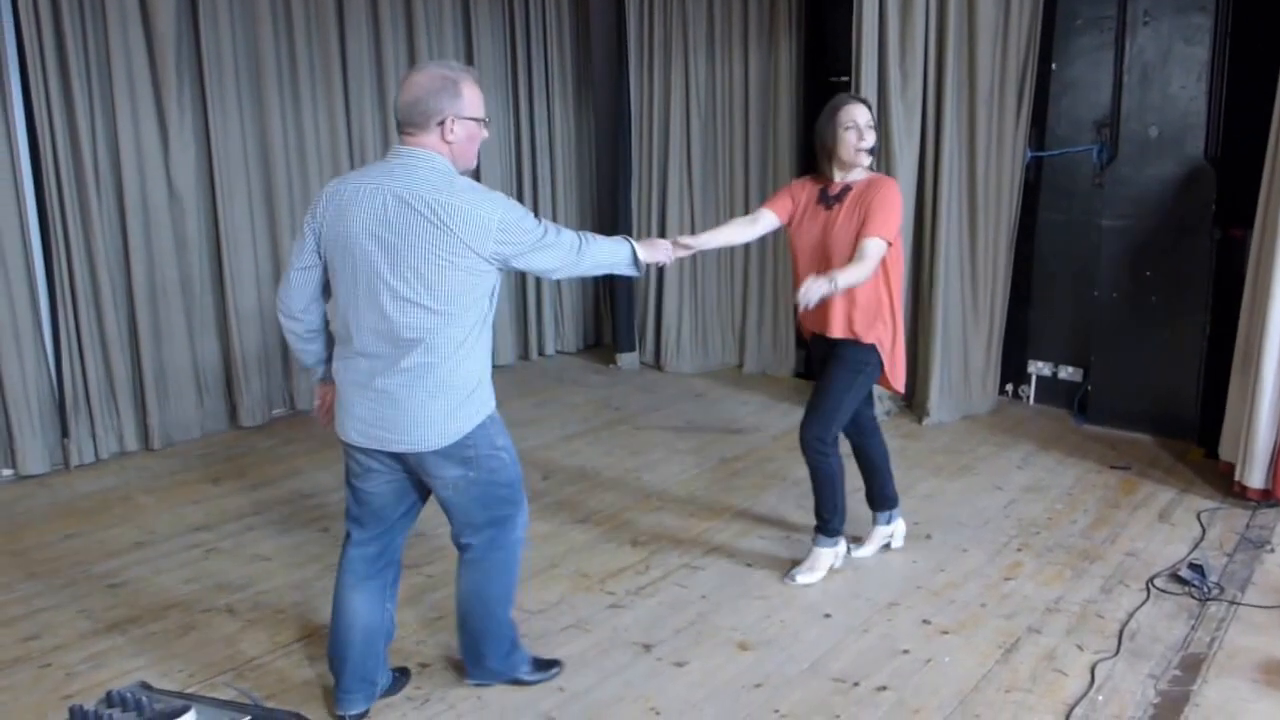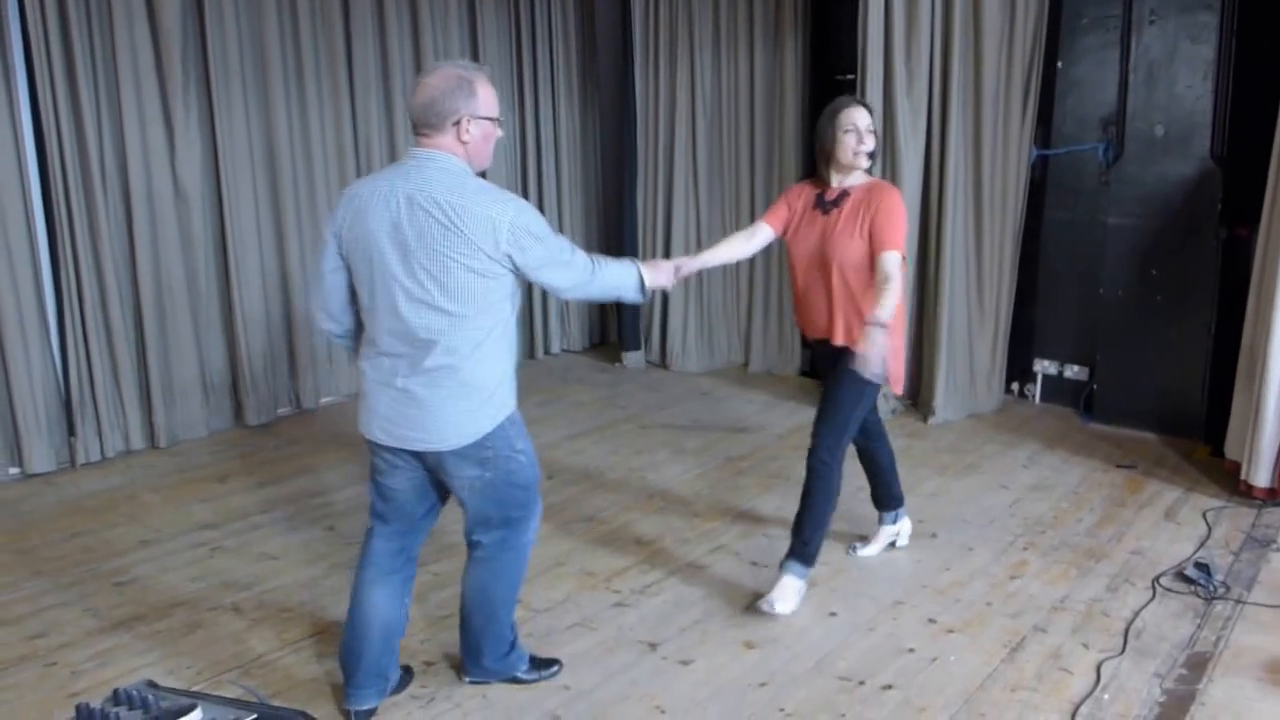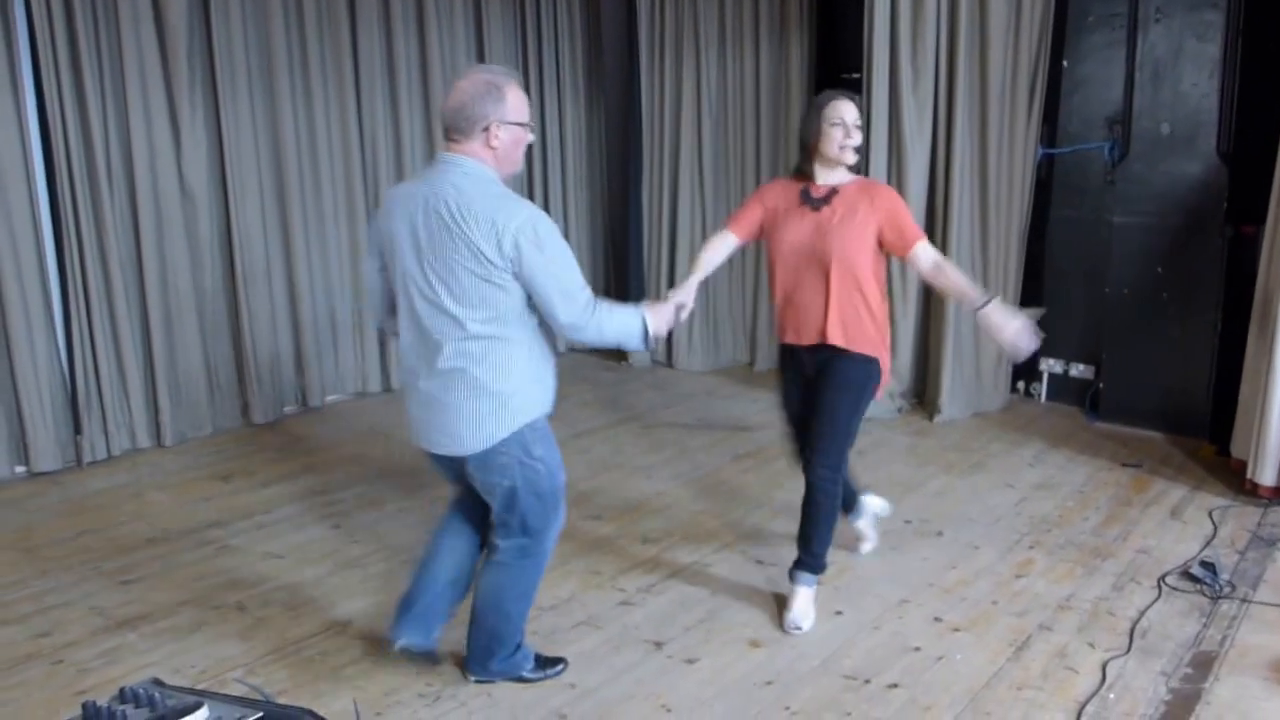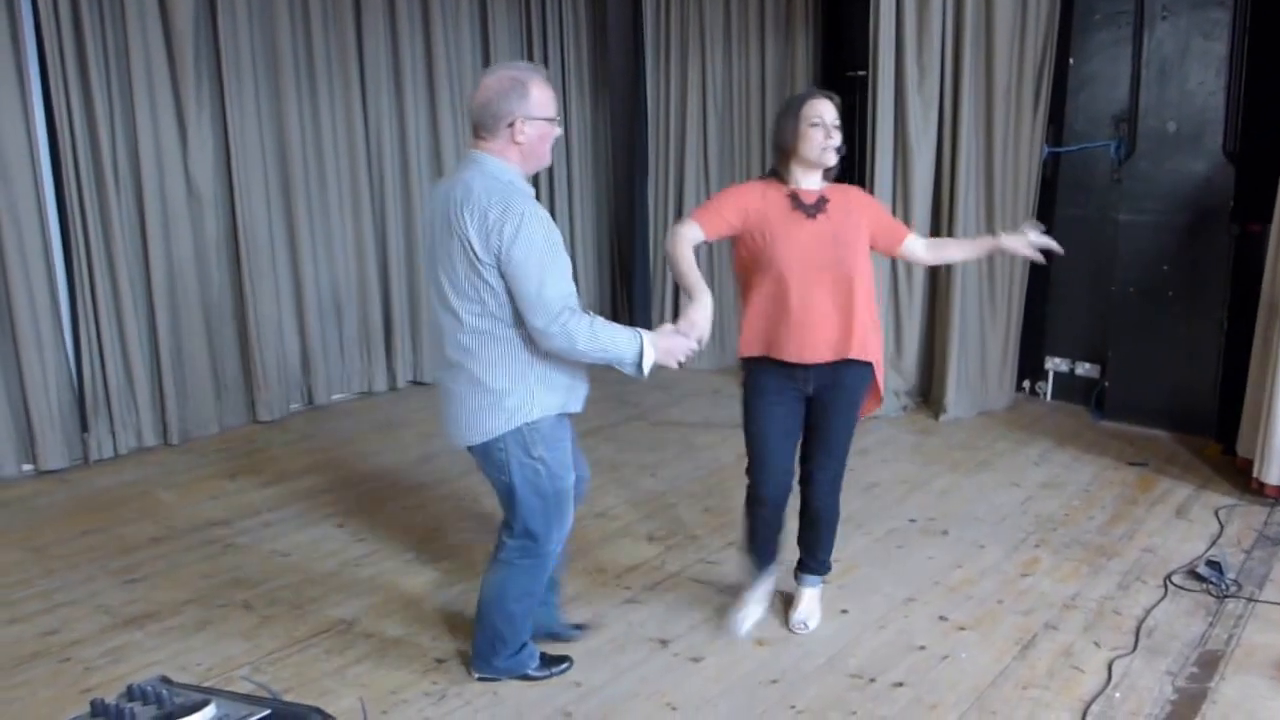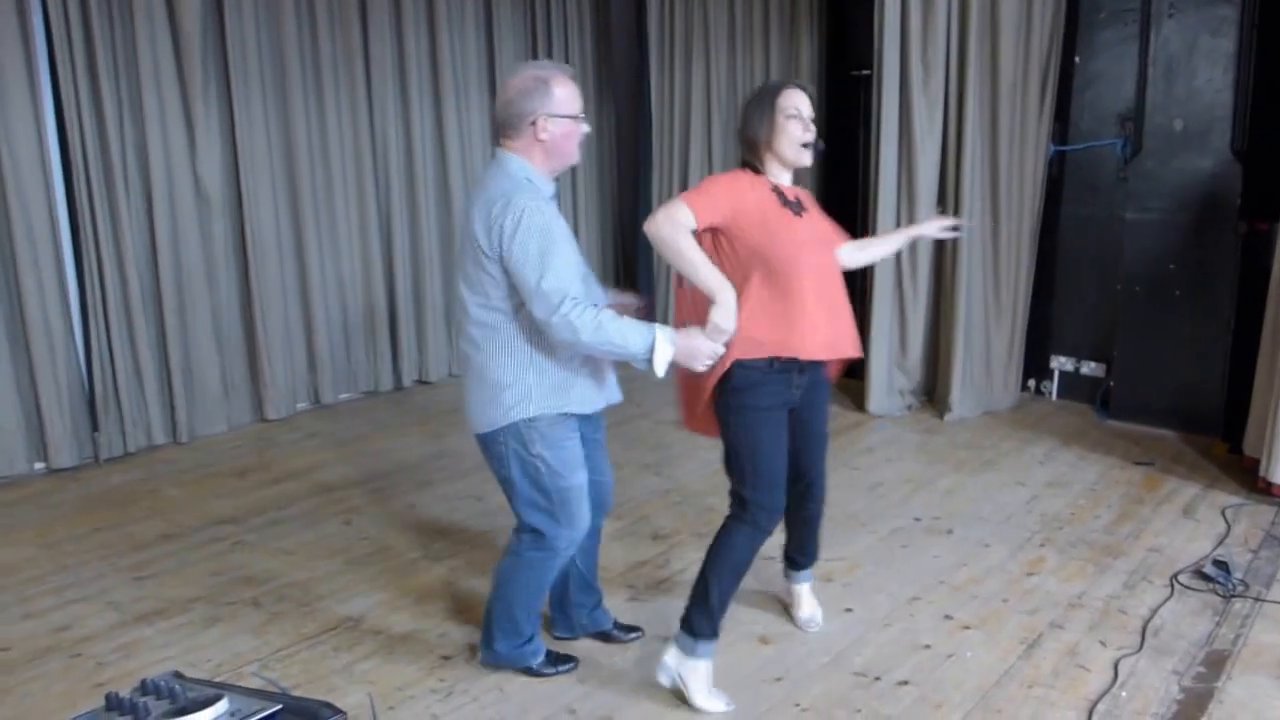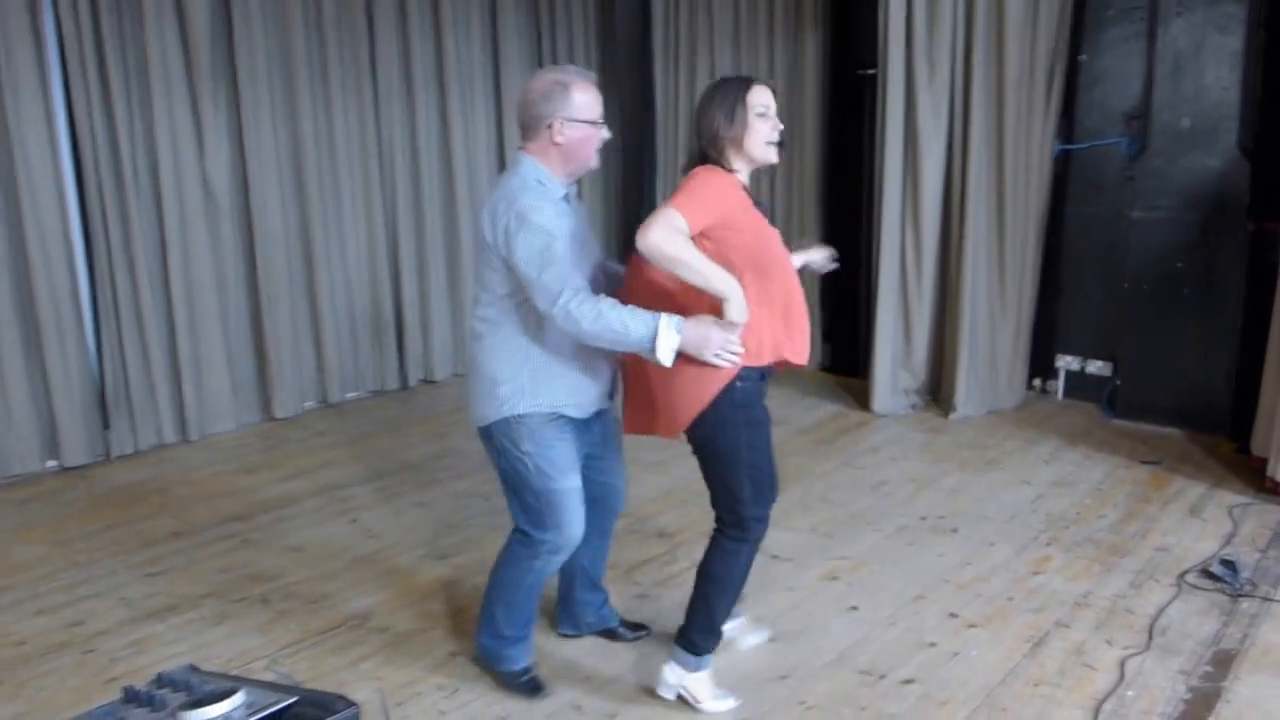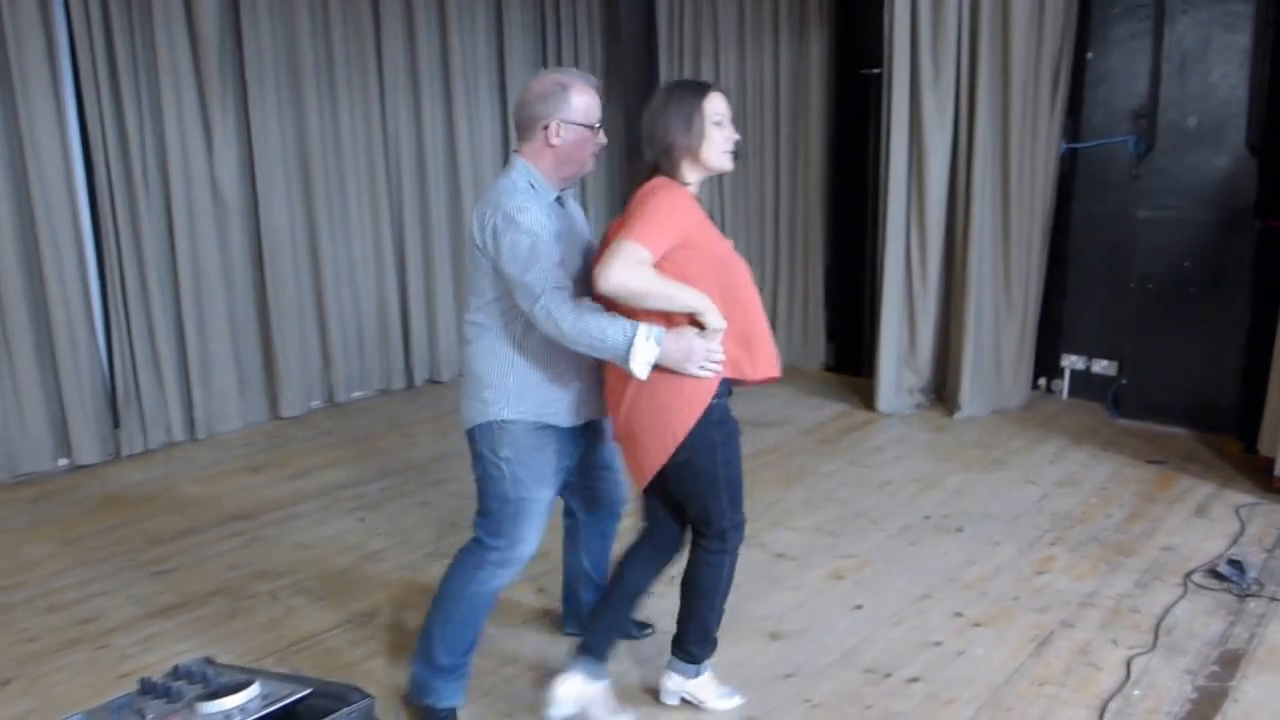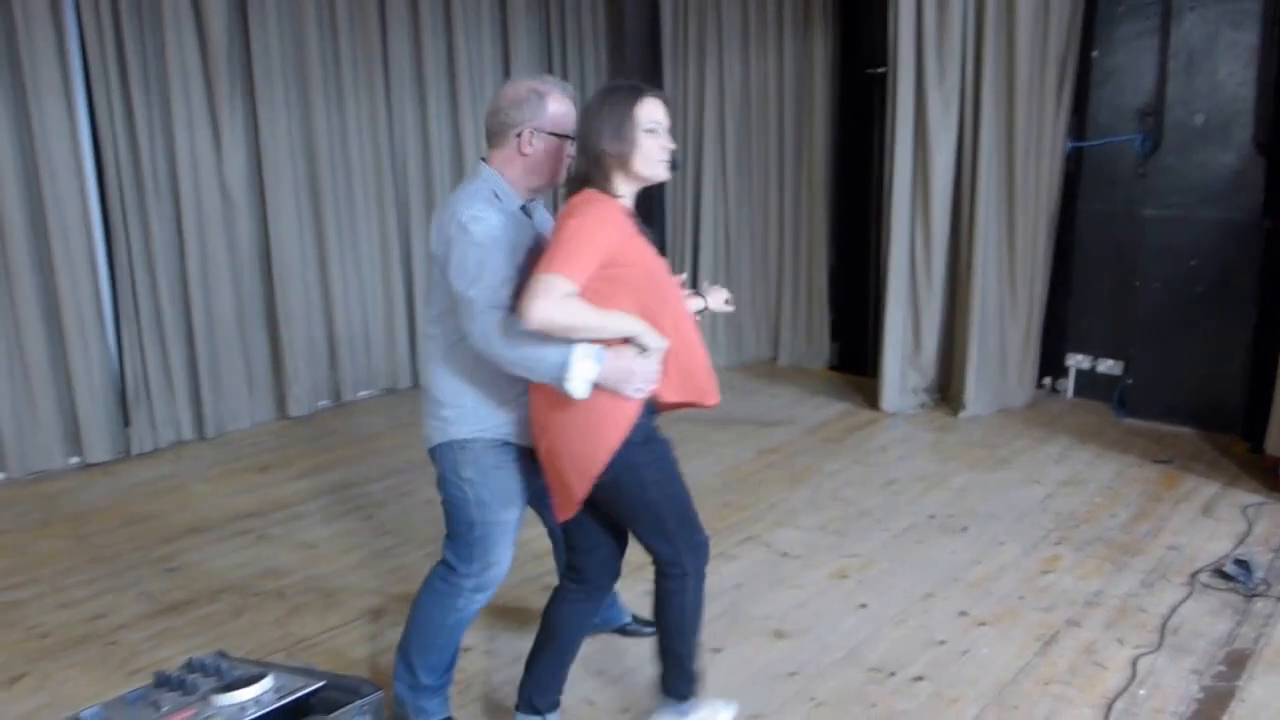
dt=0.2s
person 1, frame 1
left shoulder: (335, 198)
right shoulder: (477, 208)
left elbow: (296, 306)
right elbow: (564, 250)
left wrist: (326, 371)
right wrist: (636, 251)
left hip: (365, 416)
right hip: (452, 419)
left knee: (369, 546)
right knee: (494, 533)
right ankle: (493, 658)
person 1, frame 2
left shoulder: (356, 200)
right shoulder: (493, 210)
left elbow: (334, 315)
right elbow: (574, 272)
right wrist: (643, 274)
left hip: (389, 415)
right hip: (472, 416)
left knee: (390, 543)
right knee: (504, 533)
right ankle: (490, 656)
person 1, frame 3
left shoulder: (397, 202)
right shoulder: (514, 218)
left elbow: (388, 310)
right elbow: (578, 318)
right wrist: (645, 321)
left hip: (433, 409)
right hip: (500, 414)
left knee: (474, 511)
right knee: (527, 532)
left ankle: (416, 624)
right ankle: (495, 655)
person 1, frame 4
left shoulder: (449, 192)
right shoulder: (516, 214)
right elbow: (560, 327)
right wrist: (648, 346)
left hip: (479, 393)
right hip: (517, 405)
left knee: (545, 504)
right knee: (540, 528)
left ankle: (539, 613)
right ankle: (501, 651)
person 1, frame 5
left shoulder: (508, 188)
right shoulder: (523, 206)
right elbow: (564, 318)
left wrist: (608, 298)
right wrist: (666, 344)
left hip: (558, 393)
right hip: (525, 402)
left knee: (590, 502)
right knee: (554, 523)
left ankle: (579, 614)
right ankle: (509, 641)
person 1, frame 6
left shoulder: (553, 195)
right shoulder: (526, 205)
left elbow: (588, 276)
right elbow: (572, 309)
right wrist: (676, 332)
left hip: (577, 393)
right hip: (528, 403)
left knee: (601, 502)
right knee: (553, 526)
left ankle: (582, 611)
right ankle: (501, 643)
person 1, frame 7
left shoulder: (560, 199)
right shoulder: (514, 207)
left elbow: (588, 283)
right elbow: (555, 311)
right wrist: (654, 343)
left hip: (570, 401)
right hip: (516, 411)
left knee: (601, 503)
right knee: (505, 544)
left ankle: (588, 610)
person 1, frame 8
left shoulder: (532, 210)
right shoulder: (472, 218)
right elbow: (493, 332)
right wrist: (598, 364)
left hip: (536, 417)
right hip: (480, 427)
right knee: (477, 567)
left ankle: (596, 610)
person 2, frame 1
left shoulder: (883, 192)
right shoulder: (803, 191)
left elbow: (867, 262)
right elbow: (754, 224)
left wrist: (827, 282)
right wrist: (693, 242)
left hip: (864, 334)
right hip: (823, 333)
left knee: (816, 433)
right knee: (858, 423)
left ankle: (828, 542)
right ankle: (888, 520)
person 2, frame 2
left shoulder: (882, 198)
right shoulder: (800, 197)
left elbow: (890, 274)
right elbow: (753, 239)
left wrist: (876, 329)
right wrist: (693, 262)
left hip: (863, 342)
right hip: (829, 339)
left knee: (824, 449)
right knee: (863, 428)
left ankle: (797, 569)
right ankle: (894, 518)
person 2, frame 3
left shoulder: (877, 200)
right shoulder: (775, 195)
left elbow: (928, 263)
right elbow: (725, 239)
left wrist: (988, 307)
right wrist: (691, 281)
left hip: (850, 349)
right hip: (794, 347)
left knee: (825, 463)
right knee: (809, 452)
left ankle: (806, 580)
right ankle: (861, 505)
person 2, frame 4
left shoulder: (856, 204)
right shoulder: (752, 198)
left elbow: (921, 249)
right elbow: (682, 234)
left wrist: (997, 243)
right wrist: (696, 291)
left hip: (843, 363)
right hip: (772, 366)
left knee: (822, 478)
right knee: (769, 481)
left ankle: (810, 581)
right ankle: (760, 574)
person 2, frame 5
left shoulder: (804, 204)
right shoulder: (735, 189)
left elbow: (848, 255)
right elbow: (664, 222)
left wrist: (913, 231)
right wrist: (720, 288)
left hip: (807, 368)
right hip: (750, 371)
left knee: (807, 485)
right knee: (759, 506)
left ankle: (800, 578)
right ankle: (691, 649)
person 2, frame 6
left shoulder: (733, 193)
right shoulder: (710, 184)
right elbow: (655, 238)
left wrist: (798, 258)
right wrist: (728, 288)
left hip: (736, 374)
right hip: (719, 378)
left knee: (756, 494)
right knee: (746, 516)
left ankle: (719, 615)
right ankle: (687, 664)
person 2, frame 7
left shoulder: (674, 204)
right shoulder: (668, 200)
right elbow: (614, 276)
left wrist: (713, 295)
right wrist: (700, 303)
left hip: (668, 398)
right hip: (686, 399)
left knee: (664, 530)
right knee: (721, 532)
person 2, frame 8
left shoulder: (612, 216)
right shoulder: (592, 215)
right elbow: (539, 310)
left wrist: (694, 304)
right wrist: (636, 328)
left hip: (601, 423)
right hip: (609, 424)
left knee: (589, 573)
right knee: (683, 552)
